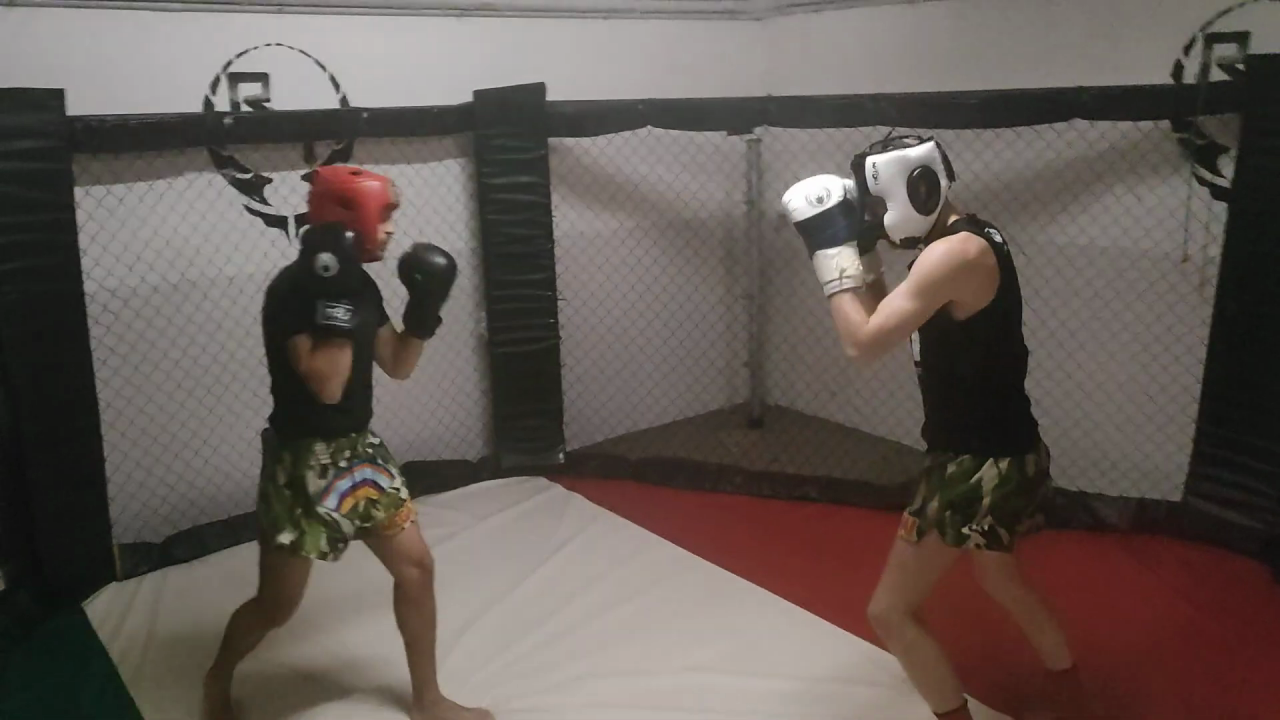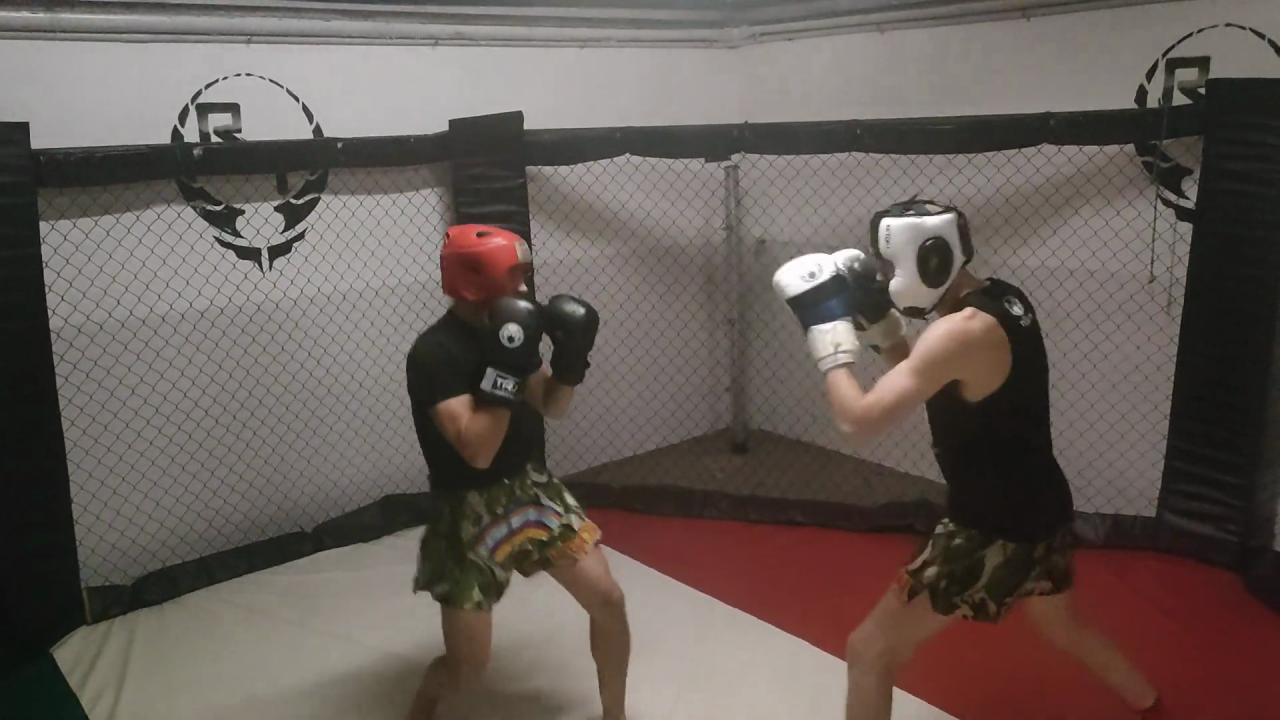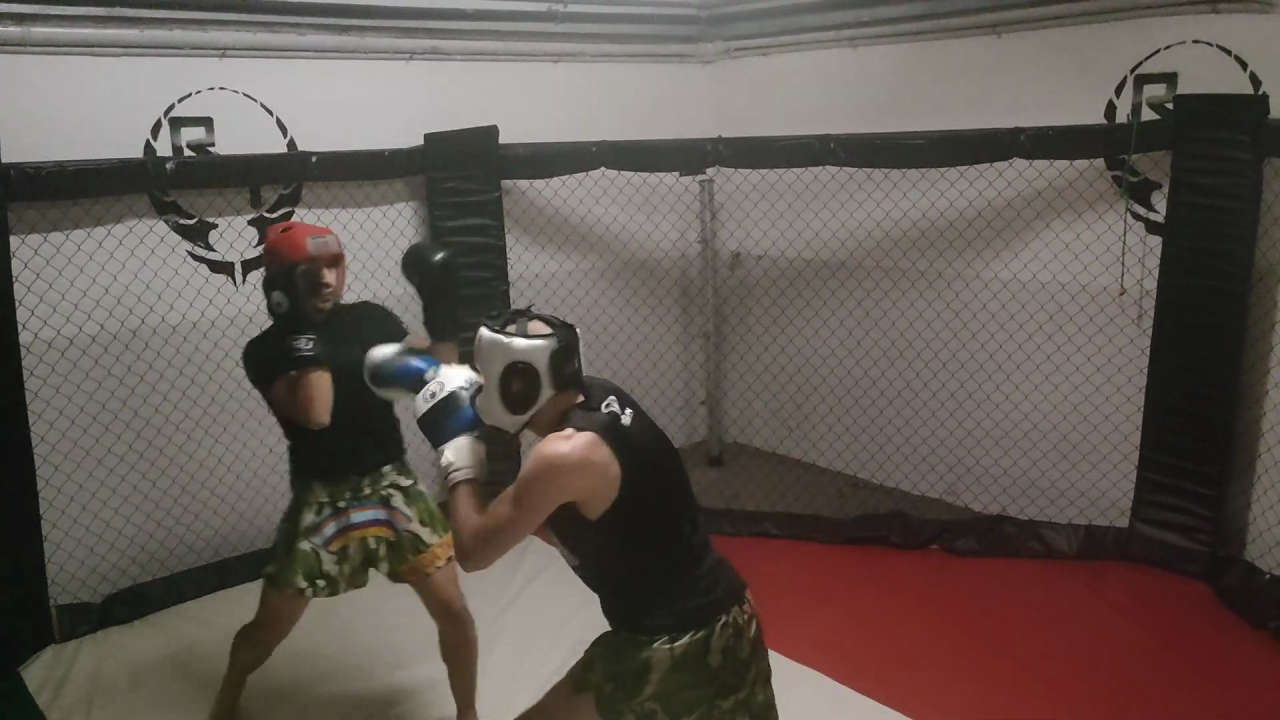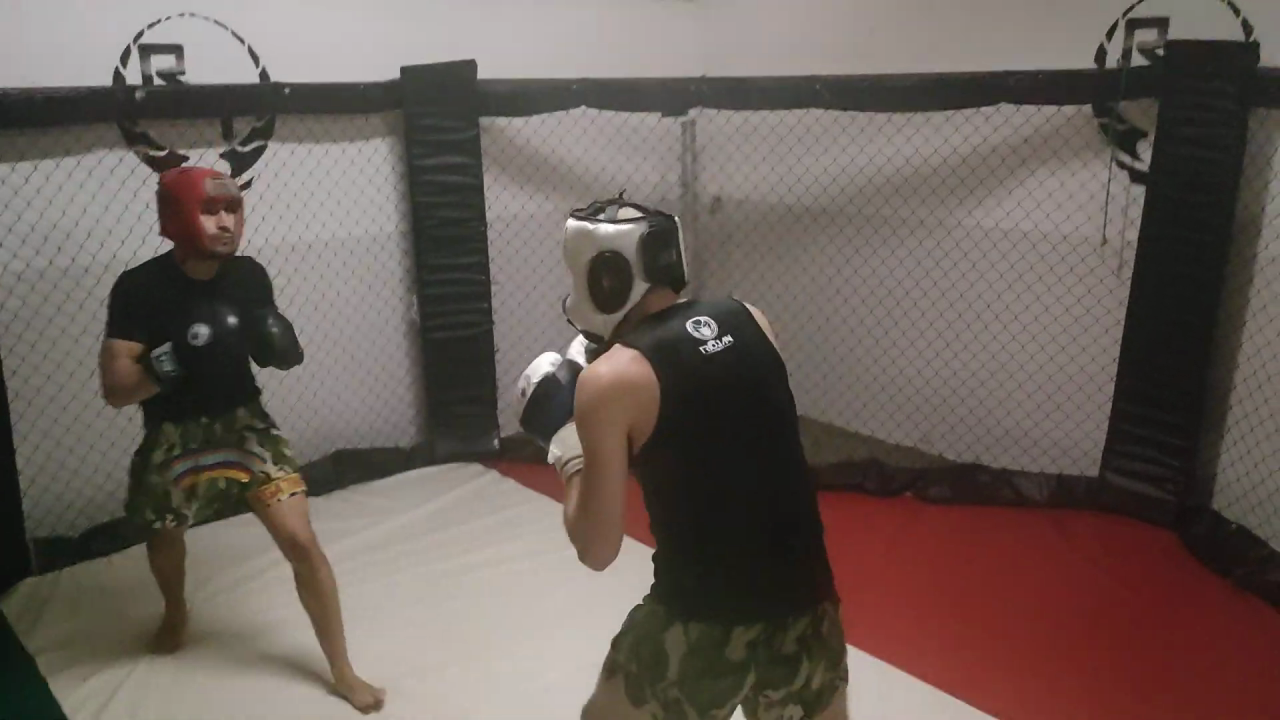
dt=1s
person 1, frame 1
left shoulder: (357, 281)
right shoulder: (293, 289)
left elbow: (398, 365)
right elbow: (326, 387)
left wrist: (424, 306)
right wrist: (336, 302)
left hip: (358, 447)
right hip: (304, 458)
left knee: (416, 566)
right knee: (277, 605)
person 1, frame 2
left shoulder: (509, 328)
right shoulder: (434, 354)
left elbow: (550, 407)
right elbow: (478, 452)
left wrist: (572, 354)
right wrist: (504, 368)
left hip: (529, 487)
right hip: (471, 507)
left knee: (607, 599)
right knee: (468, 662)
person 1, frame 3
left shoulder: (372, 319)
right shoulder: (265, 352)
right elbow: (315, 415)
right wrist: (304, 331)
left hip: (391, 486)
right hip: (323, 498)
left knee: (452, 608)
right knee: (272, 624)
person 1, frame 4
left shoulder: (250, 276)
right shoulder: (139, 288)
right elbow: (116, 388)
left wrist: (280, 345)
right wrist: (178, 354)
left hip: (244, 425)
right hip: (175, 438)
left knee: (302, 544)
right knee: (165, 544)
left ankle: (344, 672)
right ankle: (176, 611)
person 2, frame 1
left shoulder: (955, 253)
right shoulder: (965, 240)
left elbow: (862, 343)
right elbow: (890, 320)
left wrist: (831, 247)
right wrist: (859, 250)
left hip: (979, 460)
right hip: (1001, 450)
left knee: (889, 611)
right knee: (1004, 583)
person 2, frame 2
left shoulder: (964, 330)
right shoulder: (1004, 299)
left elbow: (859, 421)
right elbow: (925, 376)
left wrist: (825, 323)
right wrist: (874, 317)
left hip: (990, 531)
right hip: (1041, 511)
left knee: (870, 650)
right knee: (1067, 628)
person 2, frame 3
left shoulder: (563, 454)
right shoulder: (604, 395)
left elbow: (474, 550)
left wrist: (456, 447)
left hip: (668, 648)
right hip: (728, 617)
person 2, frame 4
left shoulder: (612, 379)
right shoulder: (750, 320)
left elbow: (598, 548)
left wrist: (566, 442)
left hip: (699, 614)
right hip: (802, 594)
